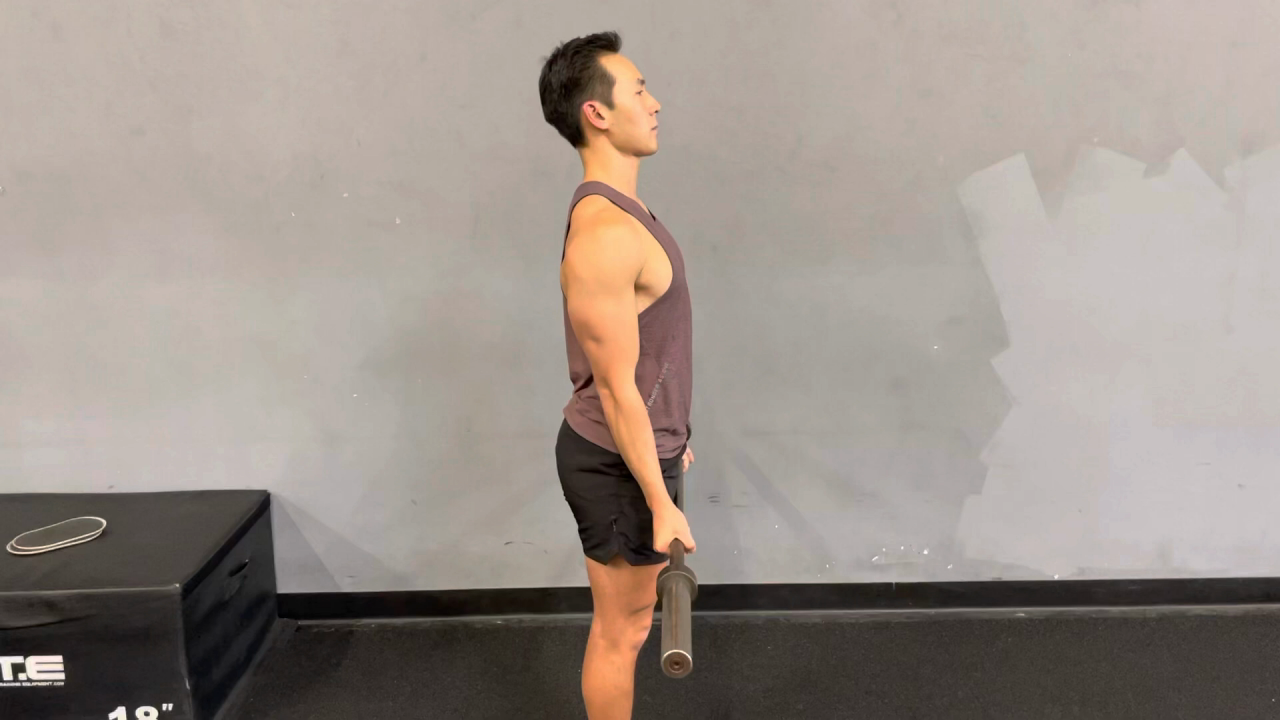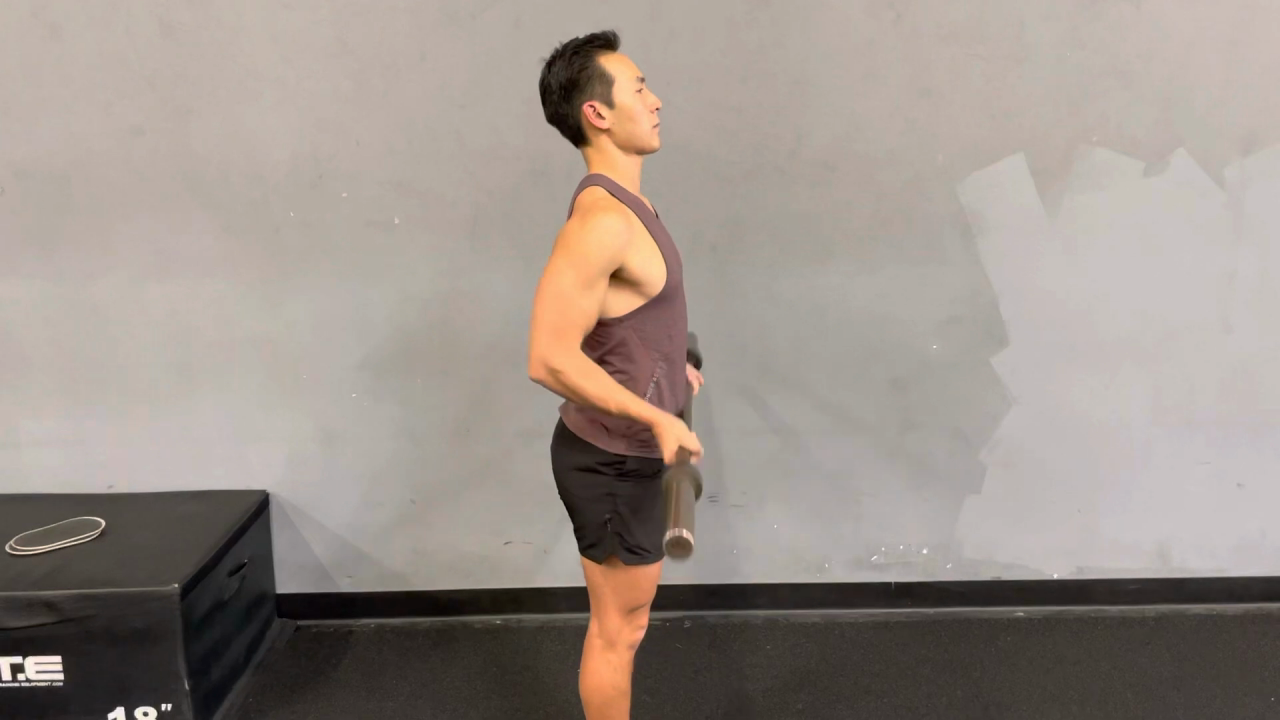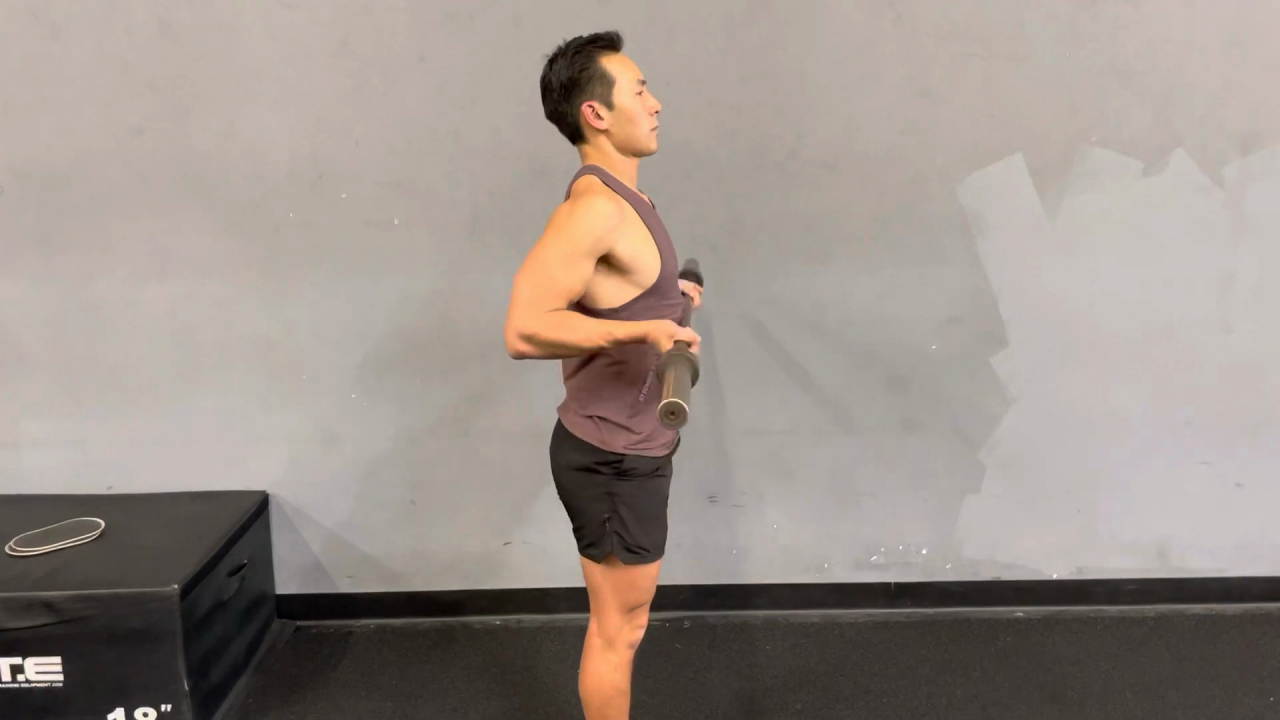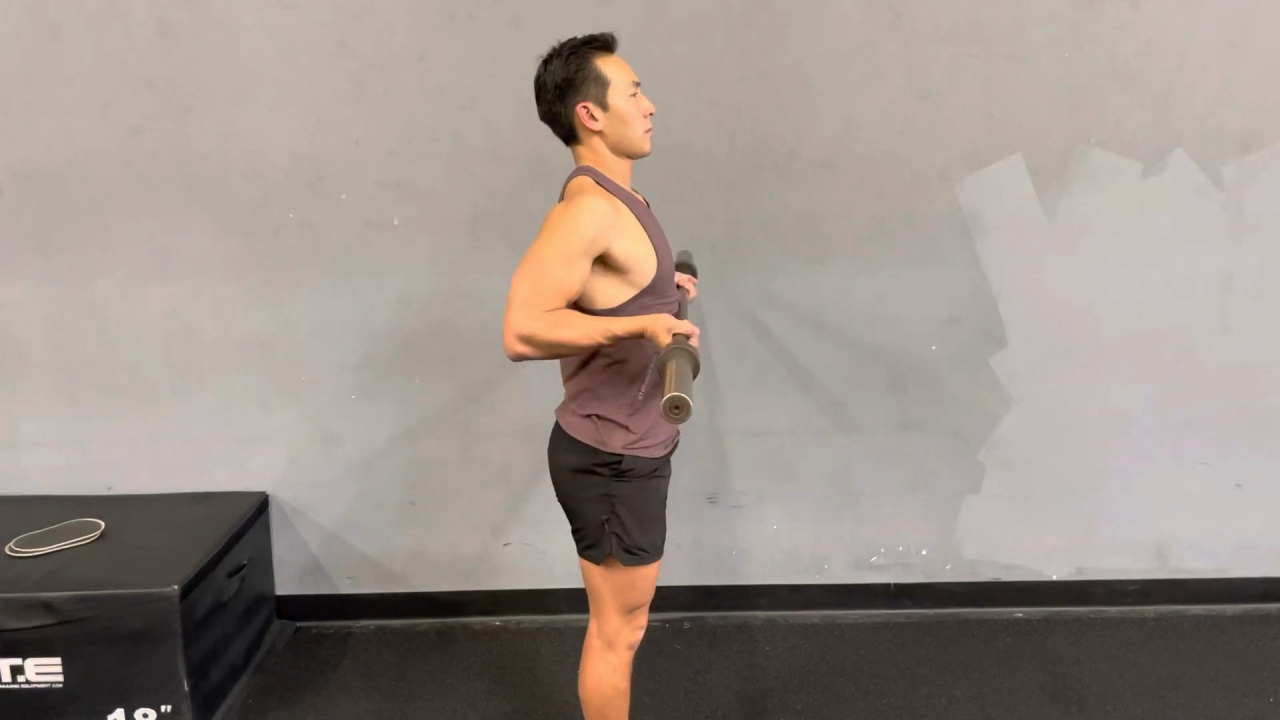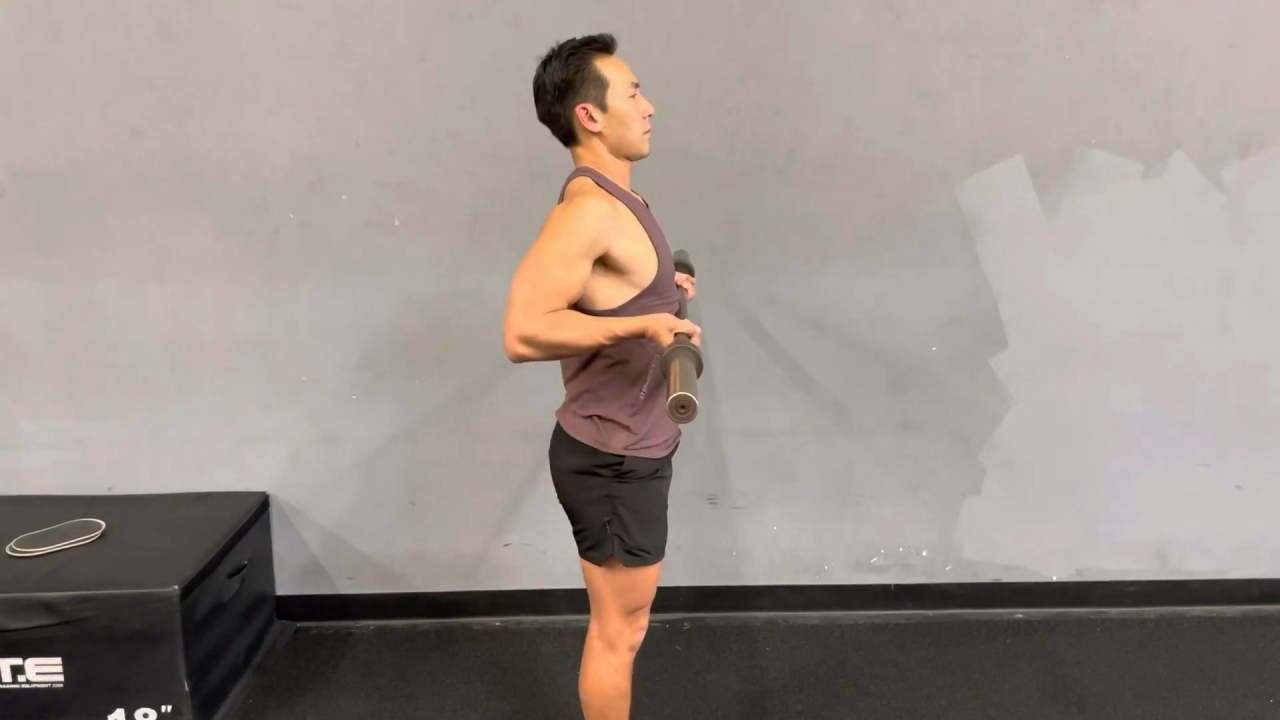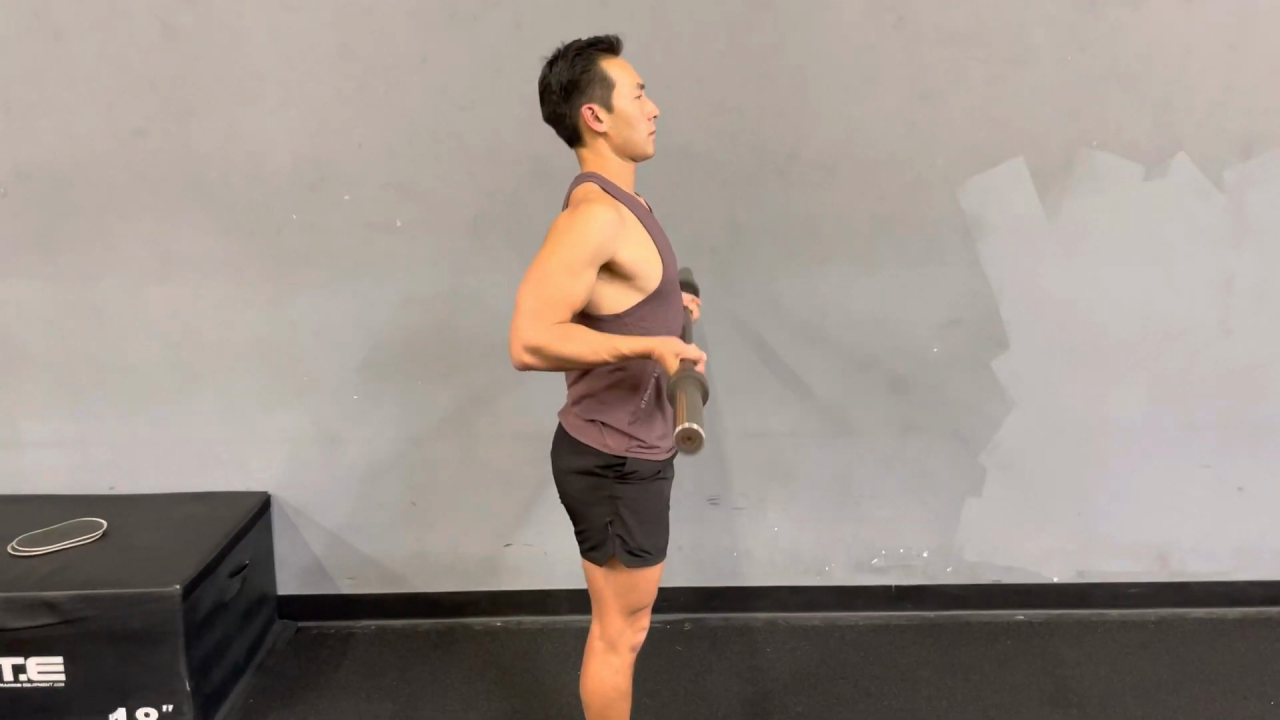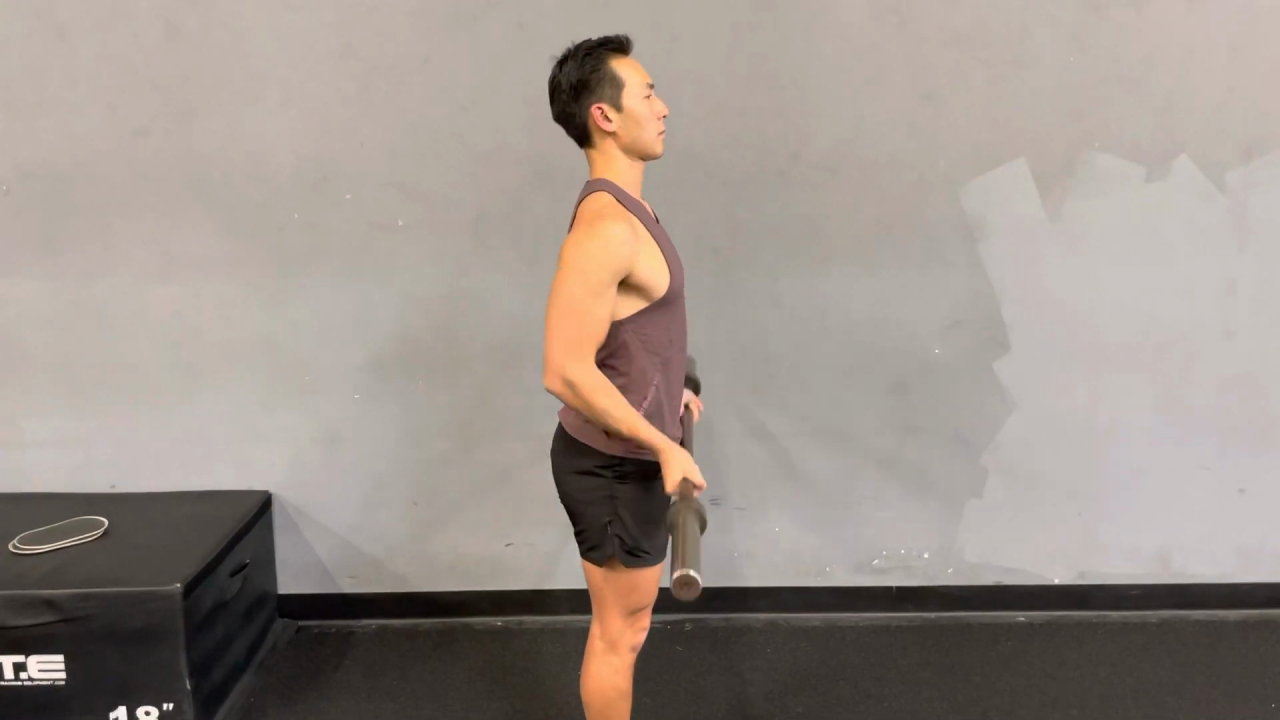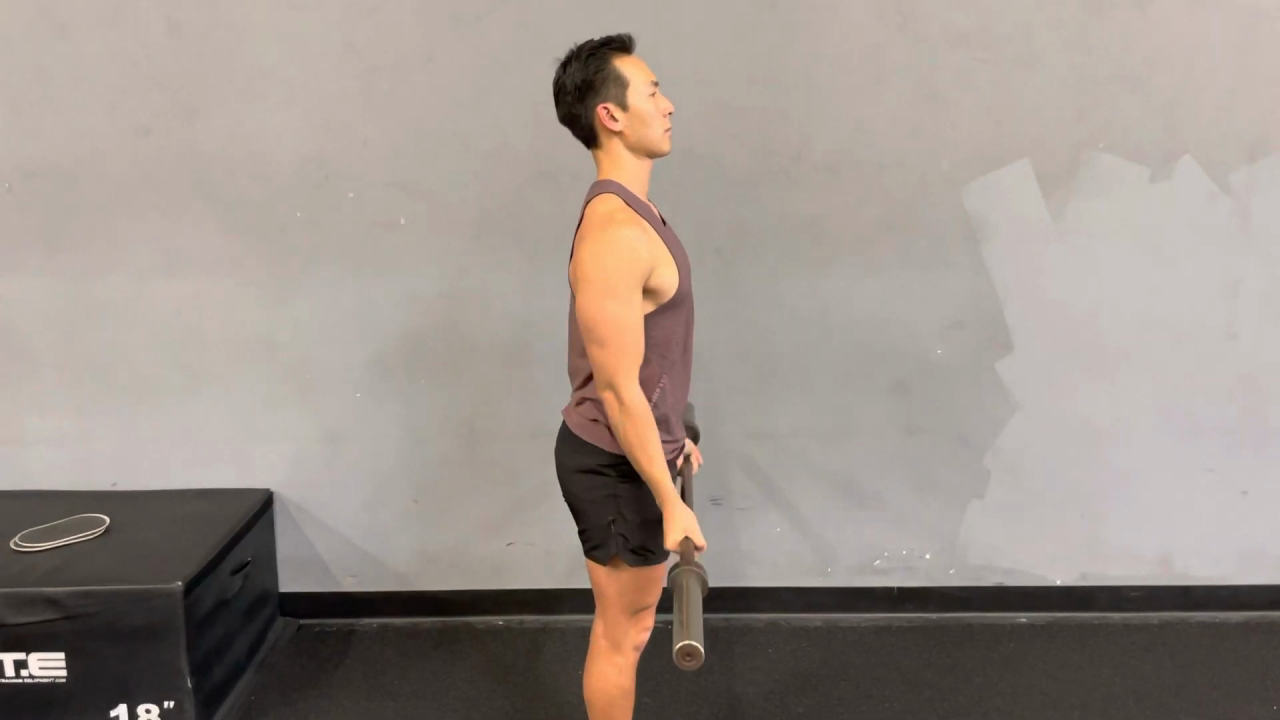
dt=0.4s
person 1, frame 1
left shoulder: (618, 209)
right shoulder: (606, 232)
right elbow: (615, 385)
left wrist: (671, 434)
right wrist: (661, 504)
left hip: (637, 449)
right hip: (619, 462)
left knee: (624, 623)
right knee: (622, 630)
person 1, frame 2
left shoulder: (622, 206)
right shoulder: (602, 220)
right elbow: (549, 359)
left wrist: (670, 365)
right wrist: (658, 419)
left hip: (625, 451)
right hip: (613, 460)
left knee: (621, 623)
right knee: (618, 628)
person 1, frame 3
left shoulder: (620, 197)
right shoulder: (596, 207)
right elbow: (524, 328)
left wrist: (667, 294)
right wrist: (643, 330)
left hip: (627, 447)
right hip: (612, 456)
left knee: (621, 622)
right knee: (618, 628)
person 1, frame 4
left shoulder: (616, 198)
right shoulder: (589, 208)
right elbow: (523, 330)
left wrist: (661, 286)
right wrist: (642, 325)
left hip: (628, 447)
right hip: (610, 457)
left knee: (619, 624)
right knee: (618, 630)
person 1, frame 5
left shoulder: (612, 199)
right shoulder: (588, 209)
right elbow: (523, 331)
left wrist: (661, 288)
right wrist: (642, 324)
left hip: (629, 448)
right hip: (612, 459)
left knee: (621, 625)
right knee: (619, 631)
person 1, frame 6
left shoulder: (619, 203)
right shoulder: (595, 215)
right elbow: (531, 339)
left wrist: (668, 304)
right wrist: (652, 345)
left hip: (628, 449)
right hip: (613, 458)
left knee: (621, 625)
right knee: (620, 631)
person 1, frame 7
left shoulder: (625, 209)
right shoulder: (607, 227)
right elbow: (566, 371)
left wrist: (670, 393)
right wrist: (663, 448)
left hip: (626, 453)
right hip: (614, 464)
left knee: (622, 624)
right knee: (621, 631)
person 1, frame 8
left shoulder: (631, 211)
right shoulder: (615, 233)
right elbow: (619, 388)
left wrist: (675, 438)
right wrist: (669, 503)
left hip: (633, 452)
right hip: (617, 464)
left knee: (623, 624)
right knee: (624, 632)
